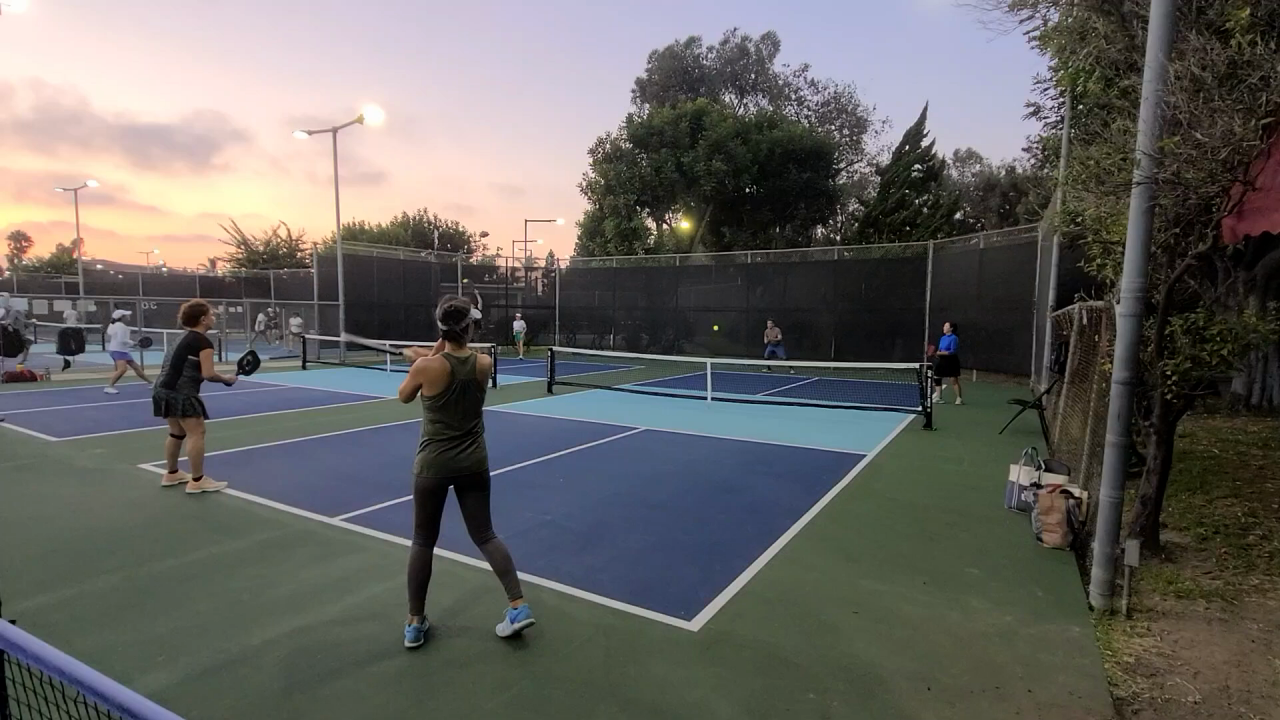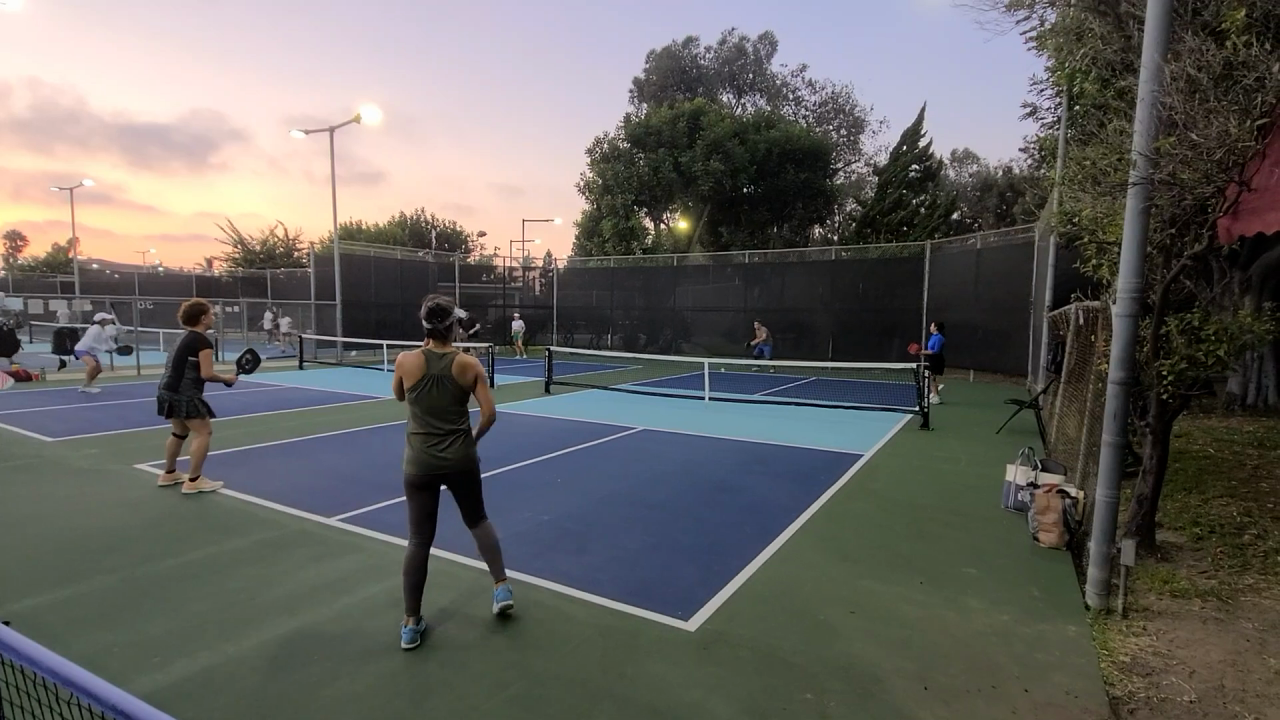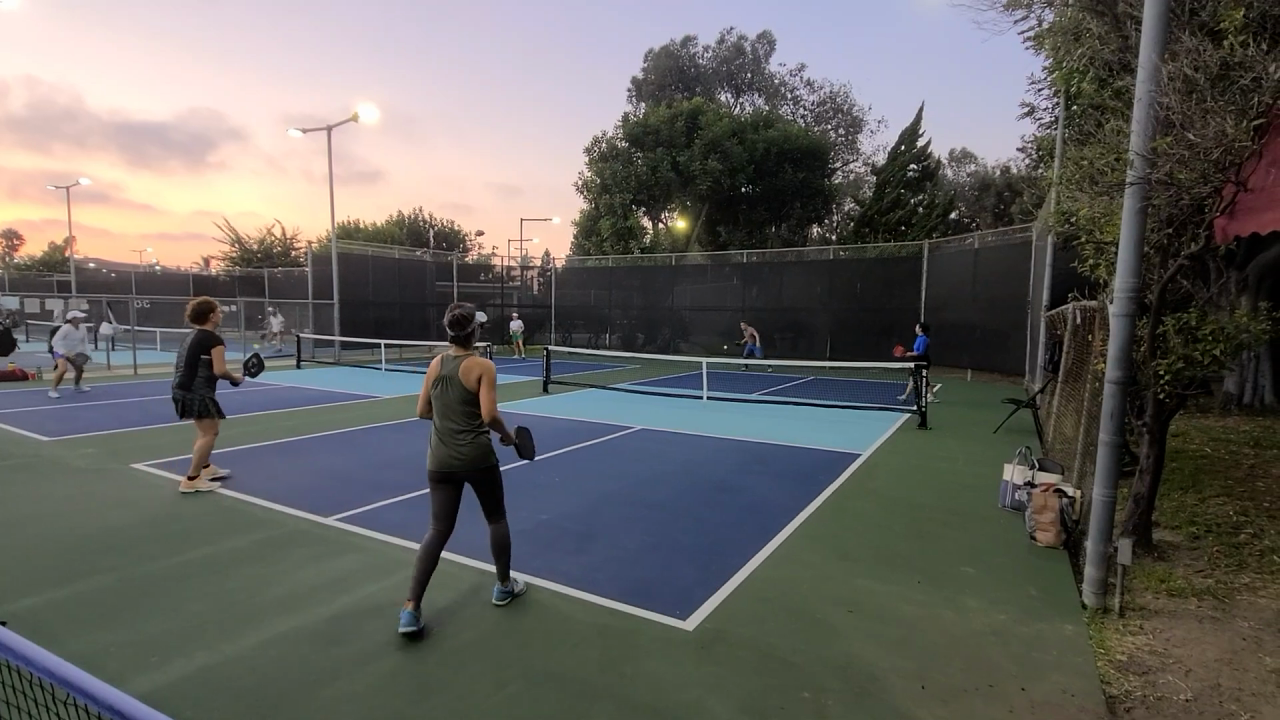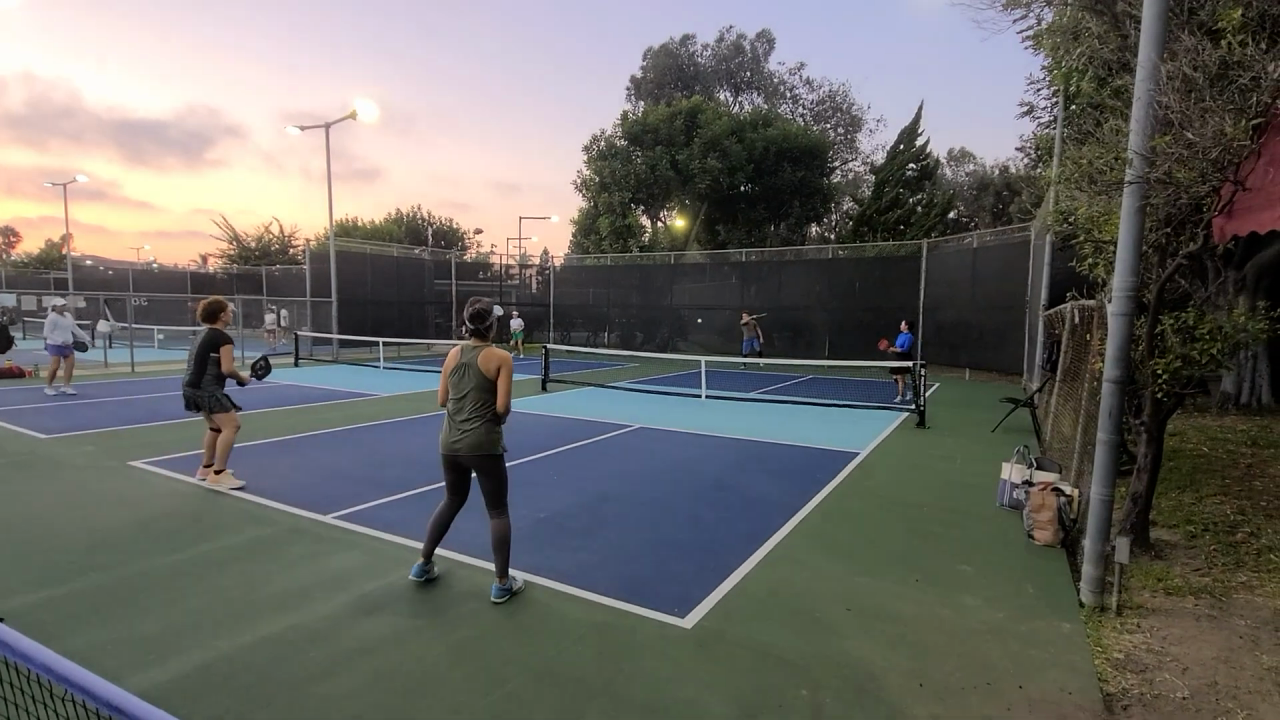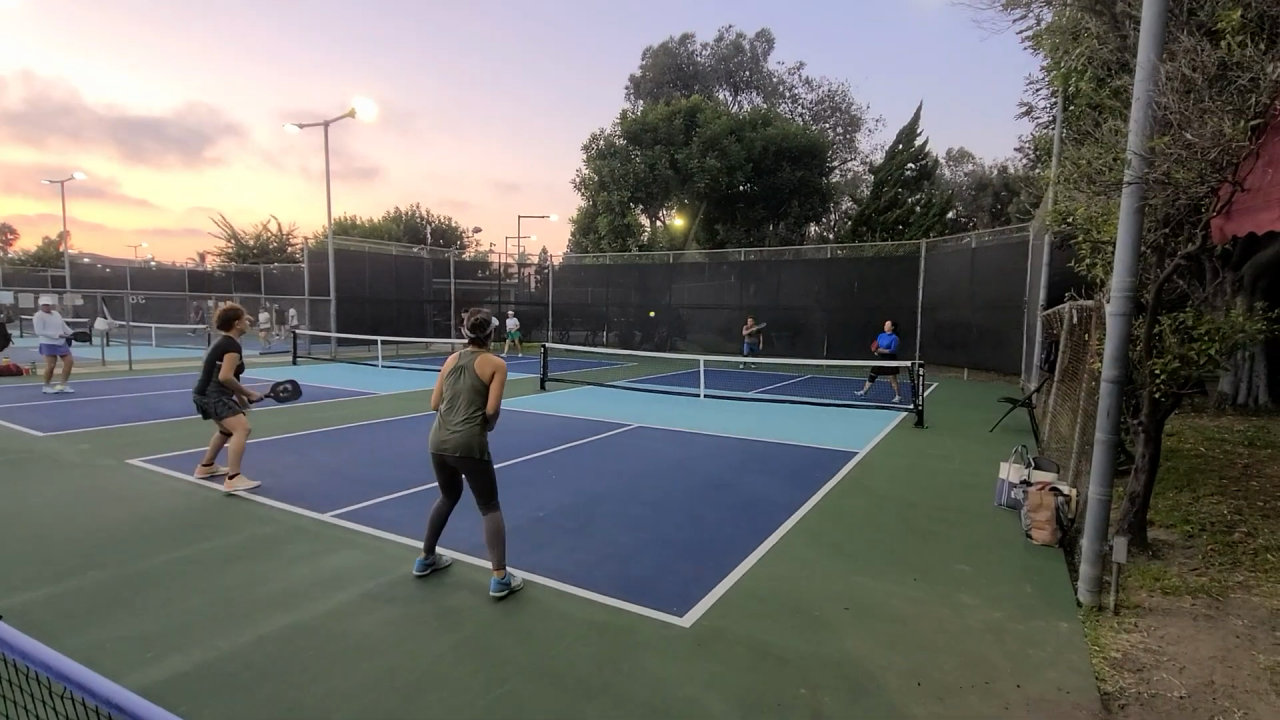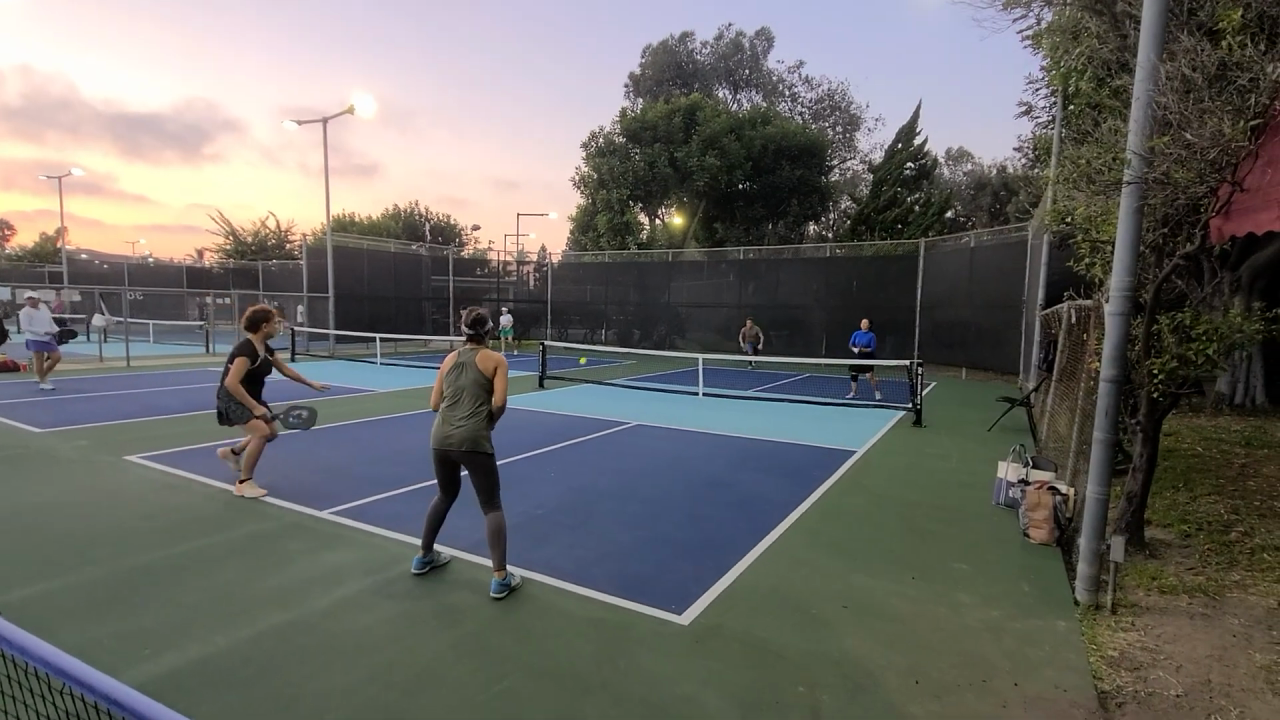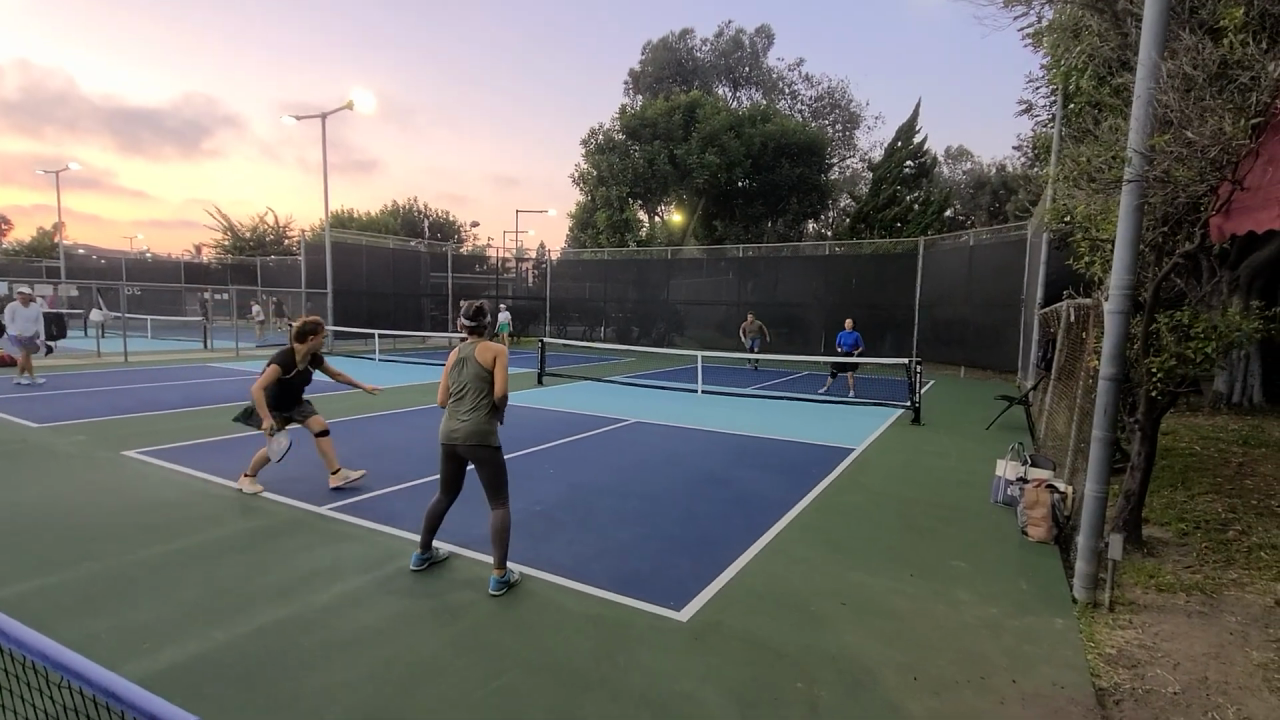
dt=0.3s
person 1, frame 1
left shoulder: (425, 367)
right shoulder: (483, 364)
left elbow: (404, 396)
left hip: (433, 465)
right hip: (474, 463)
left knee: (423, 541)
right knee: (483, 534)
left ankle: (415, 623)
right ankle: (518, 607)
person 1, frame 2
left shoulder: (406, 361)
right shoulder: (469, 365)
right elbow: (489, 415)
right wrist: (473, 438)
left hip: (420, 462)
right hip: (461, 459)
left knee: (420, 539)
right knee: (478, 521)
left ankle: (411, 624)
right ankle: (502, 586)
person 1, frame 3
left shoulder: (435, 365)
right shoulder: (482, 367)
left elbow: (423, 412)
right elbow: (490, 417)
right wrist: (506, 434)
left hip: (440, 459)
right hip: (477, 458)
left knee: (439, 529)
right knee: (497, 520)
left ankle: (411, 607)
right ankle: (504, 586)
person 1, frame 4
left shoulder: (453, 355)
right shoulder: (501, 358)
left elbow: (442, 400)
right elbow: (503, 407)
right wrist: (499, 416)
left hip: (451, 443)
right hip: (484, 444)
left knee: (452, 500)
right knee: (498, 512)
left ankle: (423, 563)
right ankle: (502, 583)
person 1, frame 5
left shoulder: (451, 360)
right shoulder: (495, 364)
left elbow: (435, 404)
right elbow: (492, 410)
right wrist: (488, 425)
left hip: (439, 441)
right hip: (469, 445)
left knee: (448, 496)
right knee: (490, 508)
left ankle: (426, 559)
right ankle: (500, 578)
person 1, frame 6
left shoulder: (450, 359)
right shoulder: (496, 360)
left elbow: (435, 404)
right elbow: (499, 403)
left hip: (442, 438)
right hip: (474, 441)
left knee: (446, 495)
right knee: (492, 507)
left ankle: (424, 557)
right ankle: (500, 578)
person 1, frame 7
left shoulder: (455, 354)
right shoulder: (497, 350)
left elbow: (441, 400)
right elbow: (500, 393)
right wrist: (497, 412)
left hip: (450, 433)
right hip: (480, 435)
left knee: (445, 494)
right knee: (499, 504)
left ankle: (422, 553)
right ankle: (500, 575)
person 2, frame 1
left shoulder: (184, 338)
right shoulder: (203, 342)
right elbow: (208, 374)
right wrist: (227, 379)
left hip: (163, 388)
right hip: (180, 393)
left knee: (177, 432)
right knee: (197, 433)
left ankle: (172, 473)
right ankle: (197, 481)
person 2, frame 2
left shoulder: (185, 338)
right shoulder: (203, 342)
right elbow: (207, 374)
right wrist: (227, 379)
left hip: (168, 390)
right hip: (185, 394)
left knee: (180, 432)
right knee: (203, 433)
left ankle: (169, 473)
right ankle: (194, 481)
person 2, frame 3
left shoulder: (191, 336)
right shoulder: (214, 339)
right elbow: (220, 370)
right wrist: (235, 378)
left hip: (181, 389)
right hip: (198, 392)
left knee: (205, 430)
right knee: (210, 434)
left ankle: (205, 468)
right ankle: (191, 480)
person 2, frame 4
left shoulder: (202, 334)
right shoulder: (223, 338)
right elbow: (227, 369)
right wrist: (242, 378)
left hip: (193, 387)
right hip: (207, 389)
left knee: (216, 426)
right knee: (232, 425)
left ankle: (207, 468)
right ankle: (217, 474)
person 2, frame 5
left shoulder: (225, 343)
right shoulder: (232, 347)
right elbow: (225, 377)
left wrist: (241, 396)
right wrist: (248, 393)
left hip: (212, 395)
right hip: (214, 396)
left knee: (227, 429)
right knee: (243, 428)
left ankle: (206, 466)
right ankle: (233, 479)
person 2, frame 6
left shoulder: (265, 348)
right shoulder: (246, 351)
left elbow: (285, 369)
right elbow: (230, 383)
left wrist: (311, 383)
right wrist: (254, 406)
left hip: (251, 399)
right hip: (233, 400)
left knee: (270, 432)
right knee: (261, 433)
left ankle: (232, 453)
right ankle: (244, 482)
person 2, frame 7
left shoulder: (315, 358)
right shoulder: (283, 360)
left elbow: (337, 375)
right elbow: (256, 389)
left wrist: (363, 386)
right wrist: (266, 418)
left hip: (294, 402)
right hip: (270, 403)
left knee: (320, 428)
left ankle: (337, 474)
right ankle: (247, 478)
